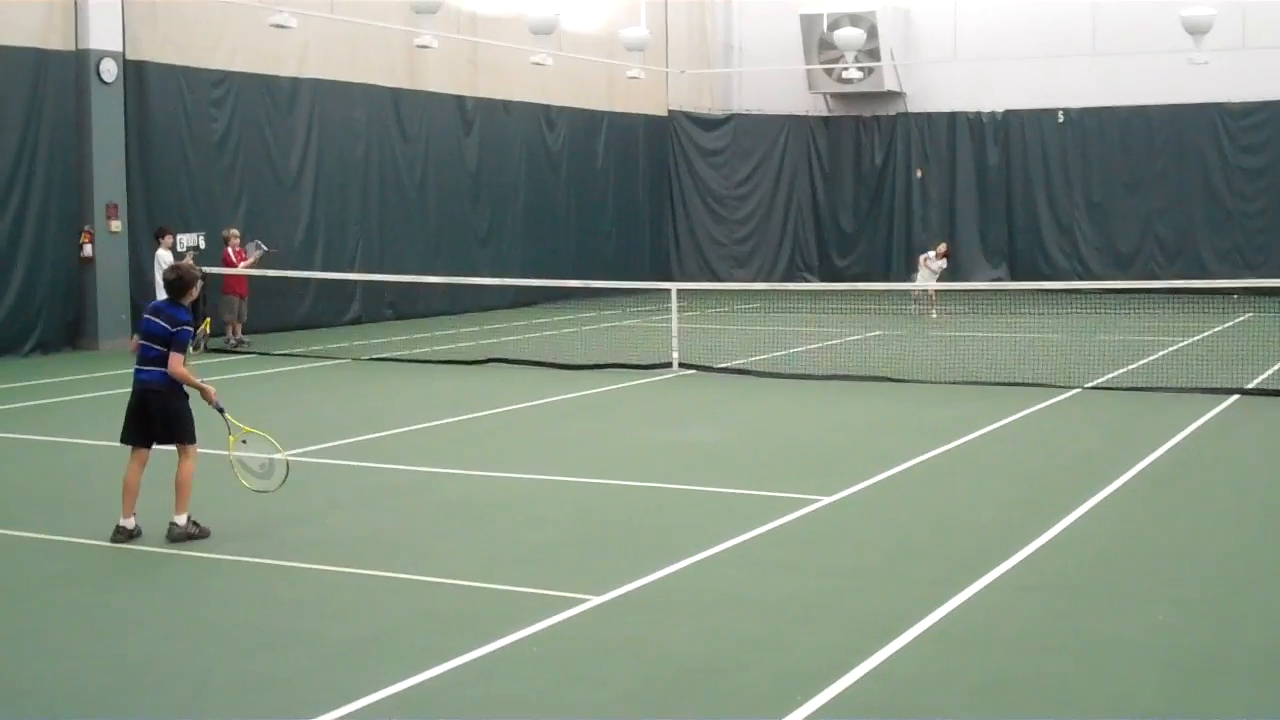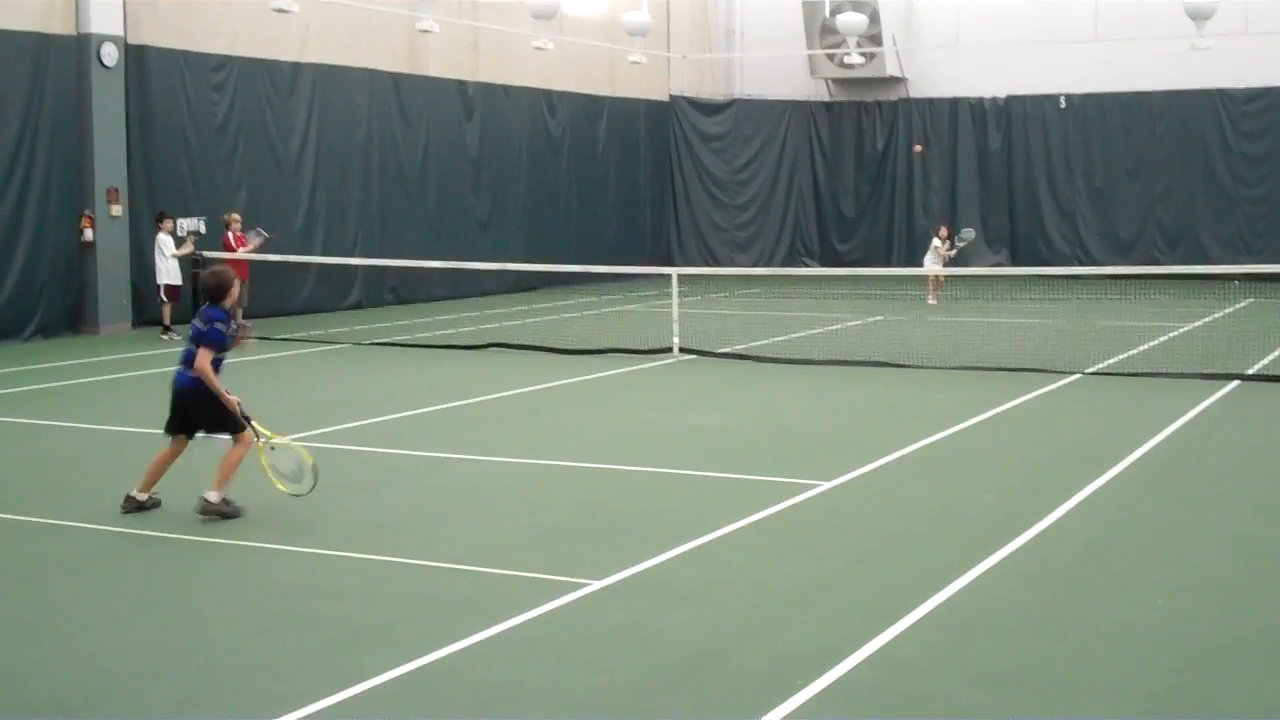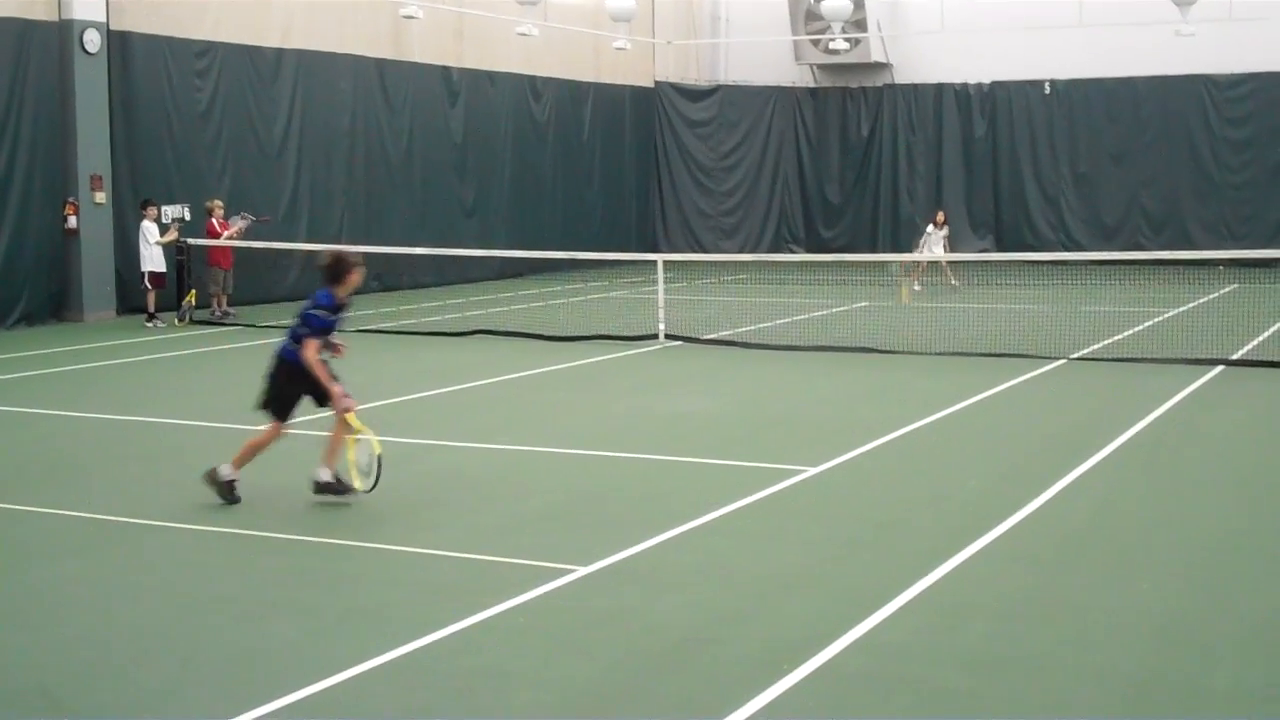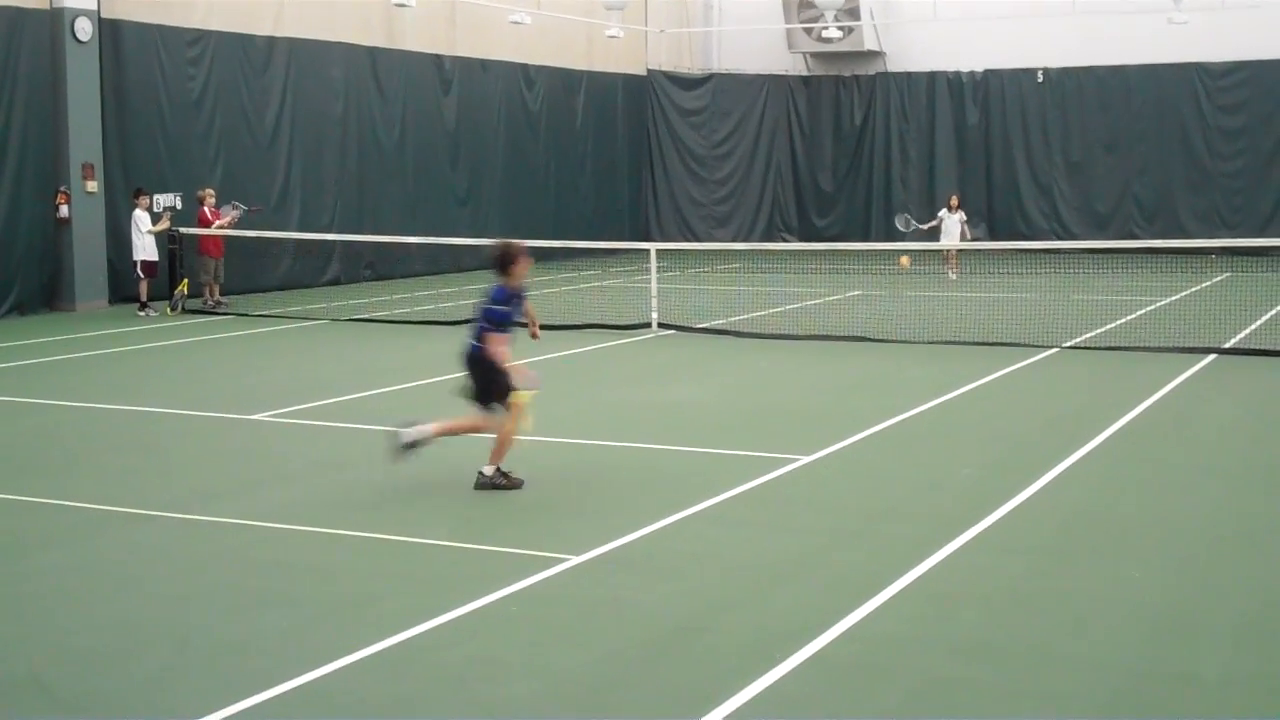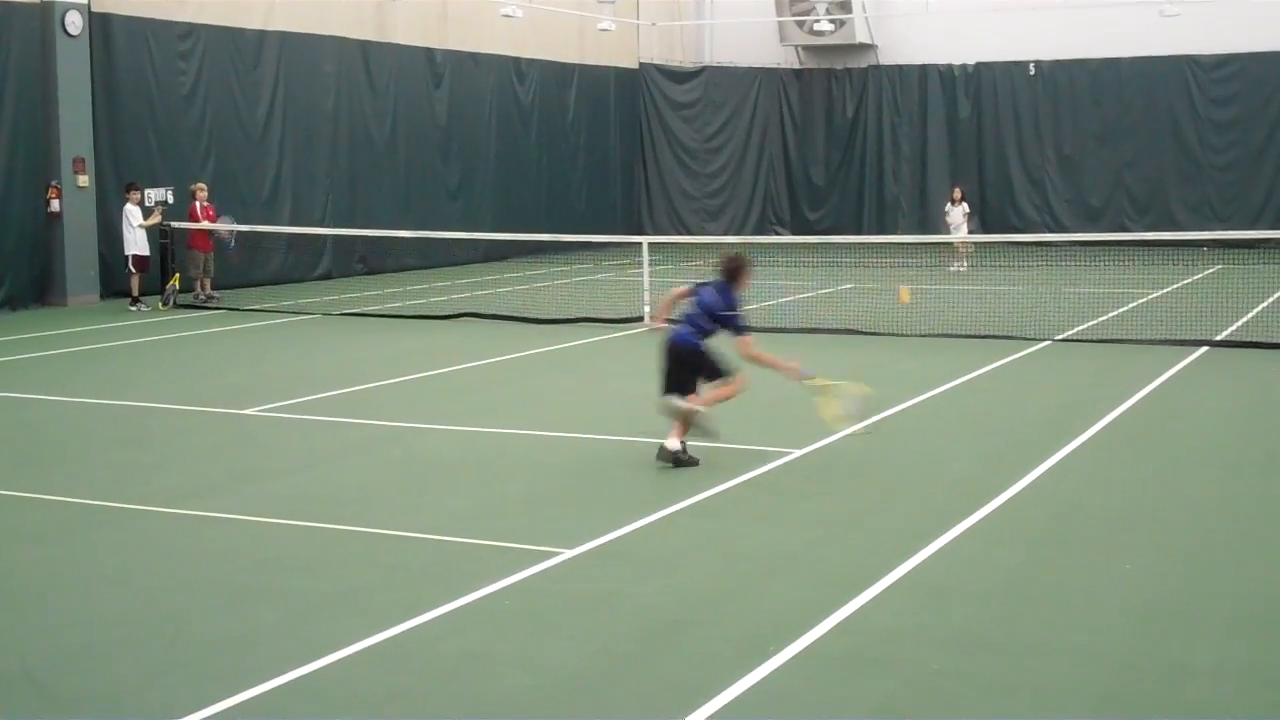
dt=0.4s
person 1, frame 1
left shoulder: (153, 308)
right shoulder: (183, 321)
left elbow: (135, 347)
right elbow: (175, 370)
right wrist: (203, 388)
left hip: (141, 387)
right hip: (167, 391)
left knee: (138, 458)
right knee: (187, 453)
left ankle: (126, 524)
right ankle: (180, 522)
person 1, frame 2
left shoulder: (206, 313)
right shoulder: (216, 323)
right elbow: (202, 366)
left wrist: (234, 335)
right wrist: (225, 396)
left hip: (183, 387)
right hip: (199, 391)
left knee: (176, 445)
right knee: (244, 438)
left ankle: (139, 496)
right ankle: (214, 498)
person 1, frame 3
left shoulder: (337, 301)
right shoulder: (322, 307)
right elbow: (309, 355)
left wrist: (330, 344)
right wrist: (331, 386)
left hip: (307, 365)
right hip: (292, 365)
left knee: (346, 411)
right knee: (276, 428)
left ankle: (325, 477)
right ankle: (225, 474)
person 1, frame 4
left shoulder: (516, 291)
right shoulder: (500, 301)
left elbow: (525, 305)
right elbow: (494, 346)
left wrist: (533, 324)
right wrist: (515, 370)
left hip: (481, 360)
right hip: (481, 360)
left knee: (487, 423)
right knee: (515, 409)
left ankle: (418, 432)
right ankle: (489, 472)
person 1, frame 5
left shoulder: (708, 287)
right shoulder: (728, 309)
left elbow: (675, 294)
right elbow: (748, 353)
left wrist: (659, 318)
right wrist: (784, 367)
left hip: (675, 344)
right hip: (690, 347)
left knee: (691, 400)
right knee: (736, 384)
left ankle: (673, 446)
right ankle: (691, 407)
